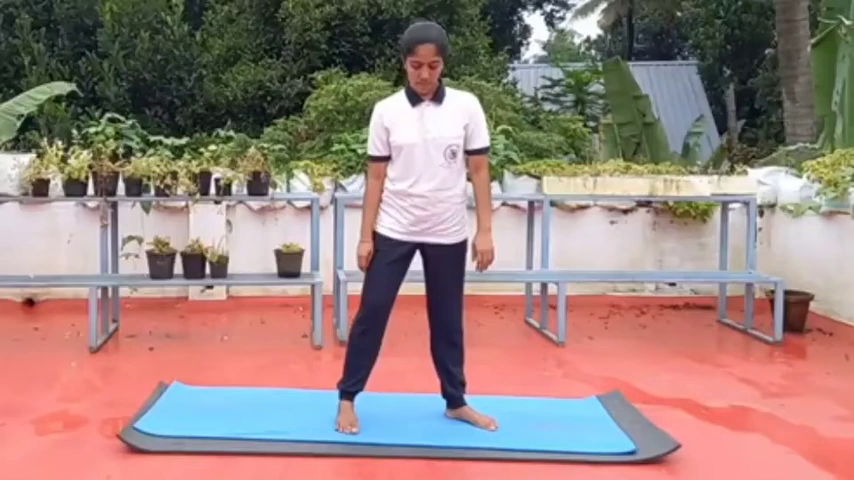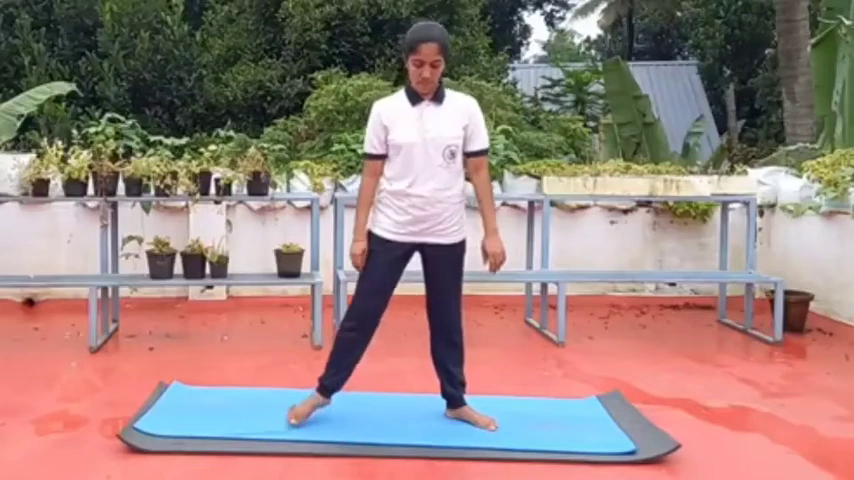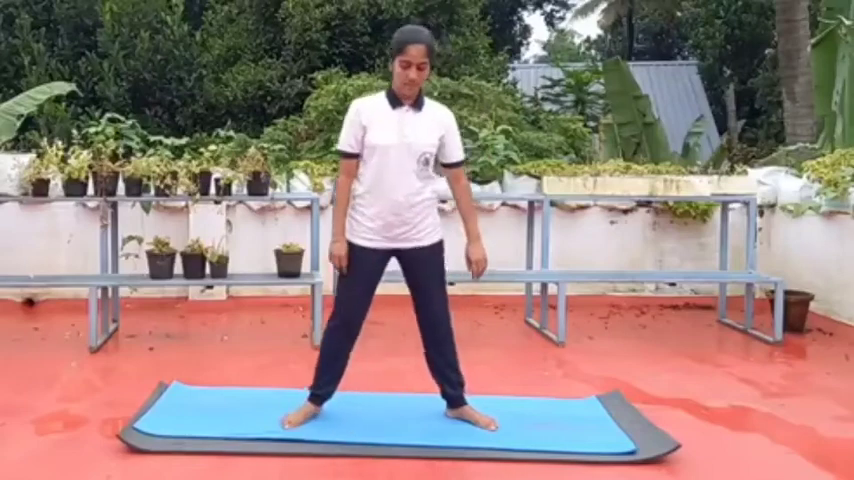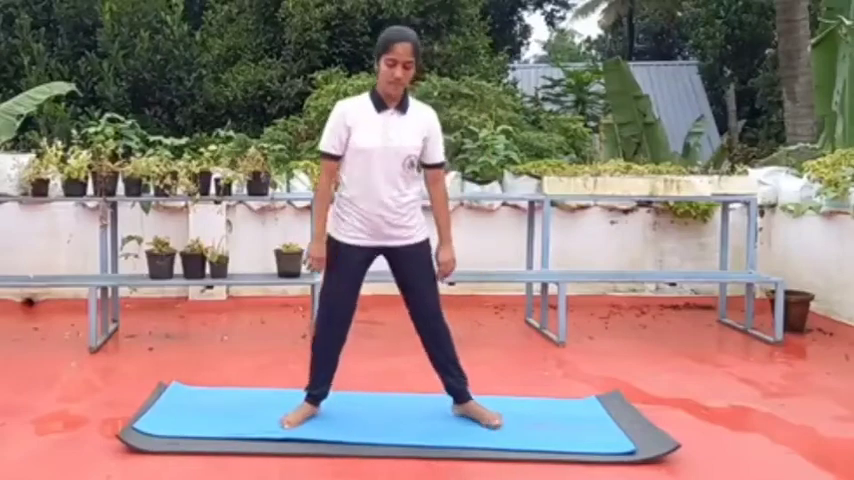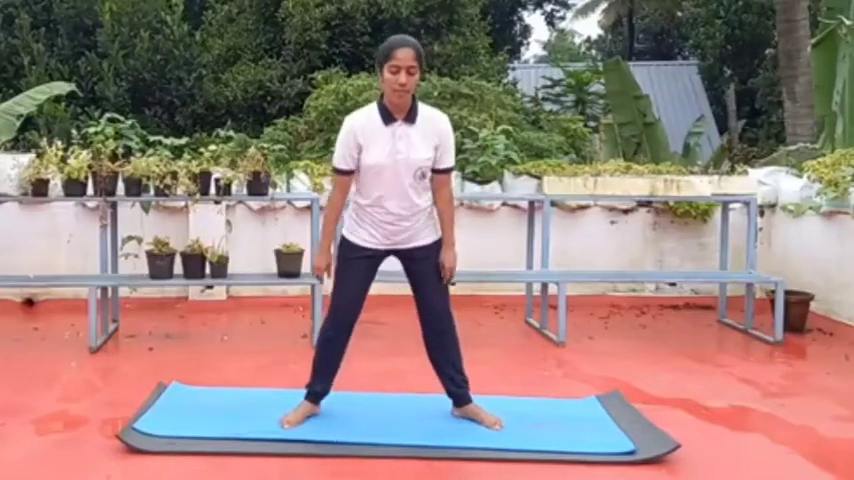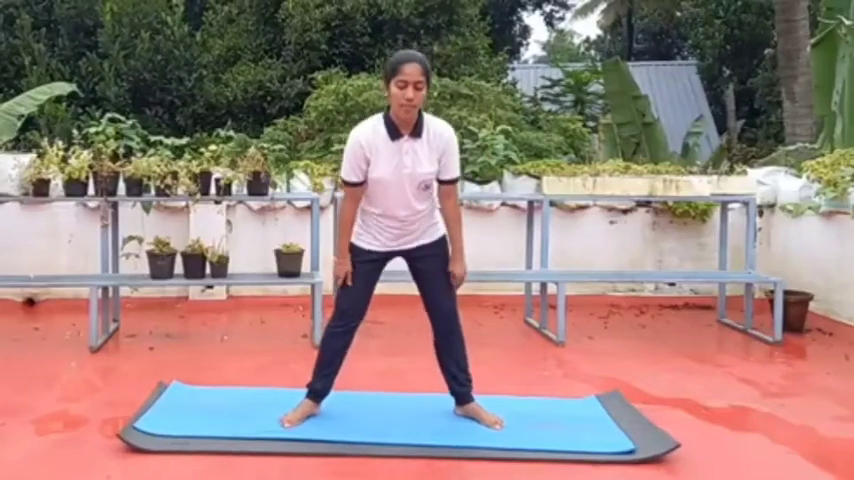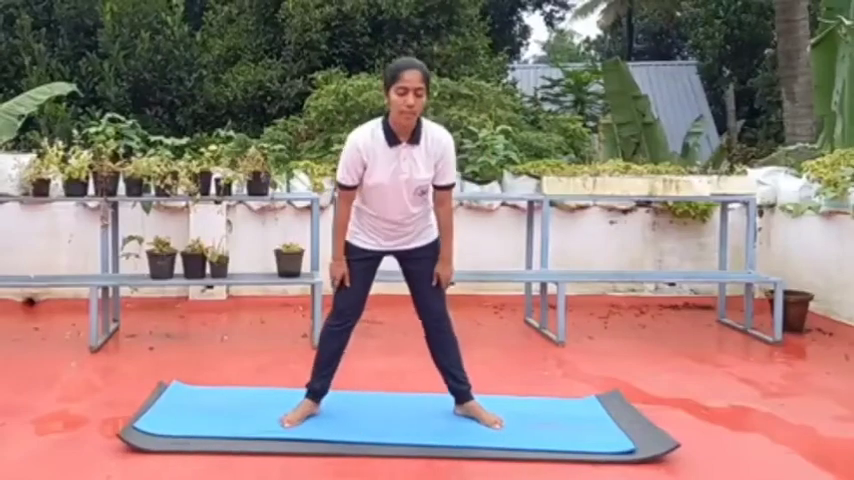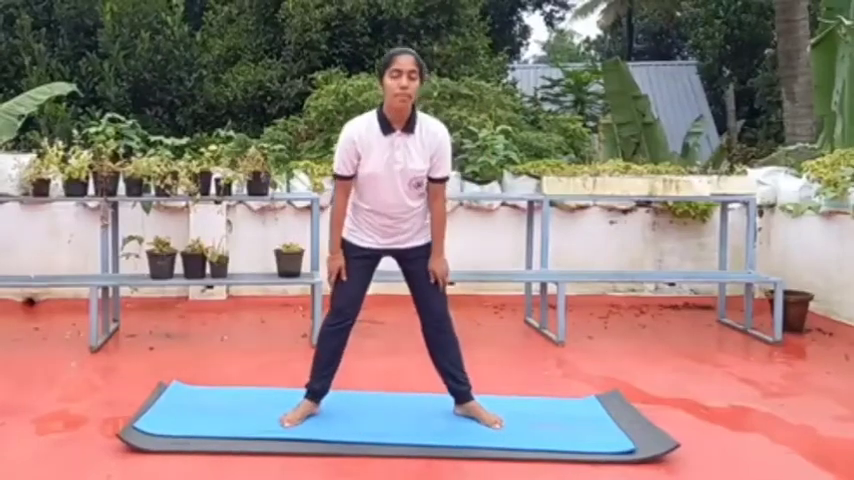
dt=0.2s
person 1, frame 1
left shoulder: (466, 106)
right shoulder: (386, 111)
left elbow: (479, 172)
right elbow: (376, 177)
left wrist: (485, 232)
right wrist: (365, 236)
left hip: (448, 233)
right hip: (394, 230)
left knee: (447, 319)
right knee: (372, 312)
left ankle: (456, 401)
right ankle: (348, 398)
person 1, frame 2
left shoulder: (465, 107)
right shoulder: (385, 109)
left elbow: (479, 172)
right elbow: (372, 175)
left wrist: (491, 232)
right wrist: (360, 234)
left hip: (447, 234)
right hip: (391, 231)
left knee: (447, 319)
right knee: (363, 312)
left ankle: (456, 401)
right ankle: (323, 393)
person 1, frame 3
left shoulder: (441, 118)
right shoulder: (363, 110)
left elbow: (458, 181)
right elbow: (346, 176)
left wrist: (475, 240)
right wrist: (337, 236)
left hip: (422, 238)
right hip: (366, 237)
left knee: (437, 321)
right knee: (345, 320)
left ankle: (457, 402)
right ankle: (316, 400)
person 1, frame 4
left shoulder: (425, 118)
right shoulder: (347, 111)
left elbow: (435, 184)
right elbow: (327, 176)
left wrist: (446, 243)
right wrist: (318, 236)
left hip: (409, 237)
right hip: (350, 236)
left knee: (430, 317)
right knee: (332, 317)
left ankle: (462, 399)
right ankle: (312, 400)
person 1, frame 5
left shoulder: (437, 123)
right shoulder: (357, 124)
left elbow: (442, 189)
right elbow: (340, 188)
left wrist: (448, 247)
right wrist: (324, 246)
left hip: (420, 239)
right hip: (362, 238)
left knee: (438, 318)
right knee: (340, 317)
left ankle: (463, 401)
right ankle: (312, 399)
person 1, frame 6
left shoulder: (442, 135)
right shoulder: (363, 136)
left elbow: (449, 198)
right elbow: (350, 199)
left wrist: (458, 254)
right wrist: (342, 255)
left hip: (426, 240)
right hip: (370, 242)
left knee: (446, 317)
right knee: (346, 317)
left ankle: (465, 400)
right ankle: (313, 398)
person 1, frame 7
left shoulder: (440, 141)
right shoulder: (361, 141)
left elbow: (443, 203)
right elbow: (345, 202)
left wrist: (446, 258)
right wrist: (338, 256)
left hip: (419, 242)
right hip: (364, 242)
left knee: (437, 319)
right knee: (342, 317)
left ankle: (464, 399)
right ankle: (312, 398)
person 1, frame 8
left shoulder: (435, 133)
right shoulder: (356, 131)
left elbow: (437, 197)
right elbow: (342, 194)
left wrist: (438, 254)
right wrist: (334, 250)
left hip: (416, 241)
right hip: (361, 240)
left knee: (437, 318)
right knee: (340, 316)
left ankle: (465, 399)
right ankle: (312, 399)
